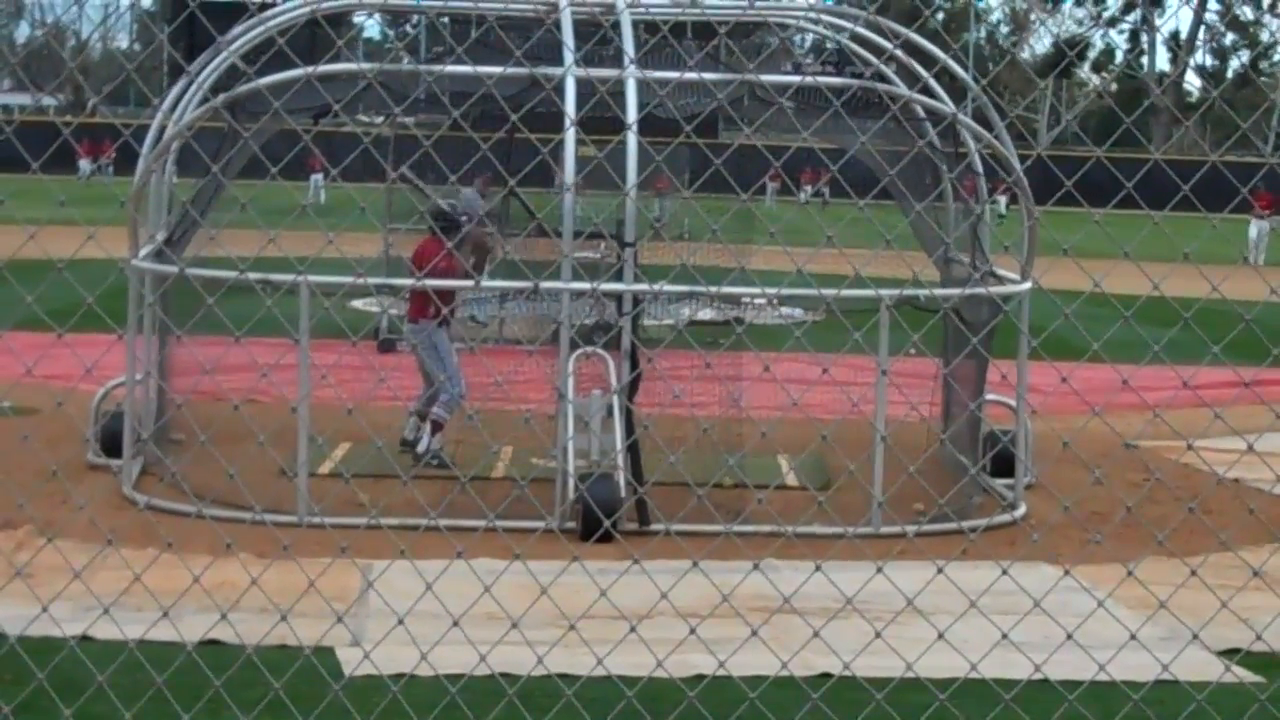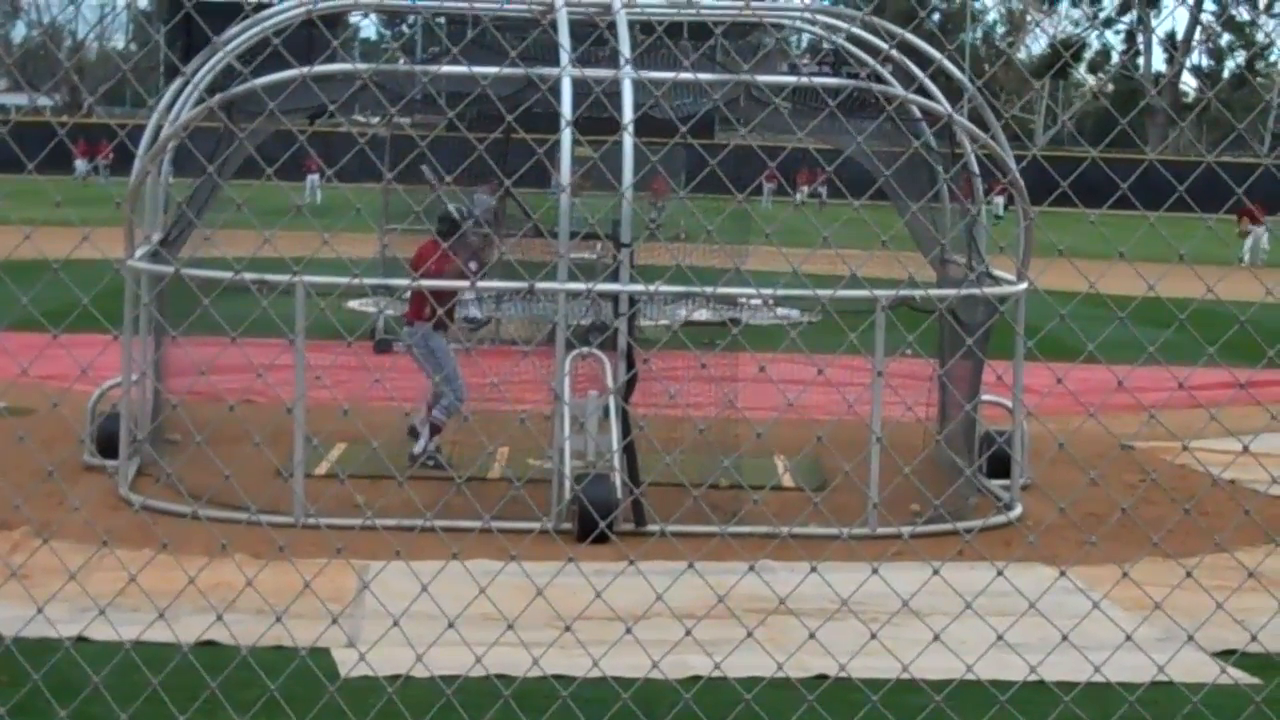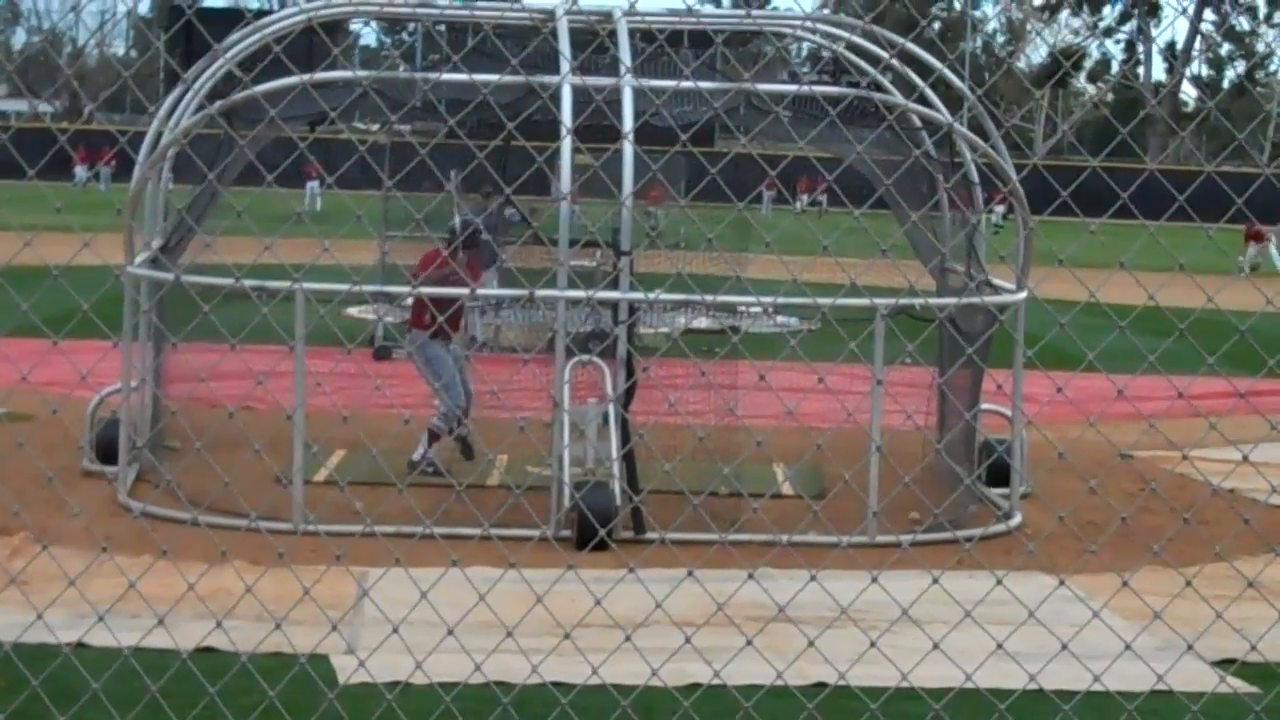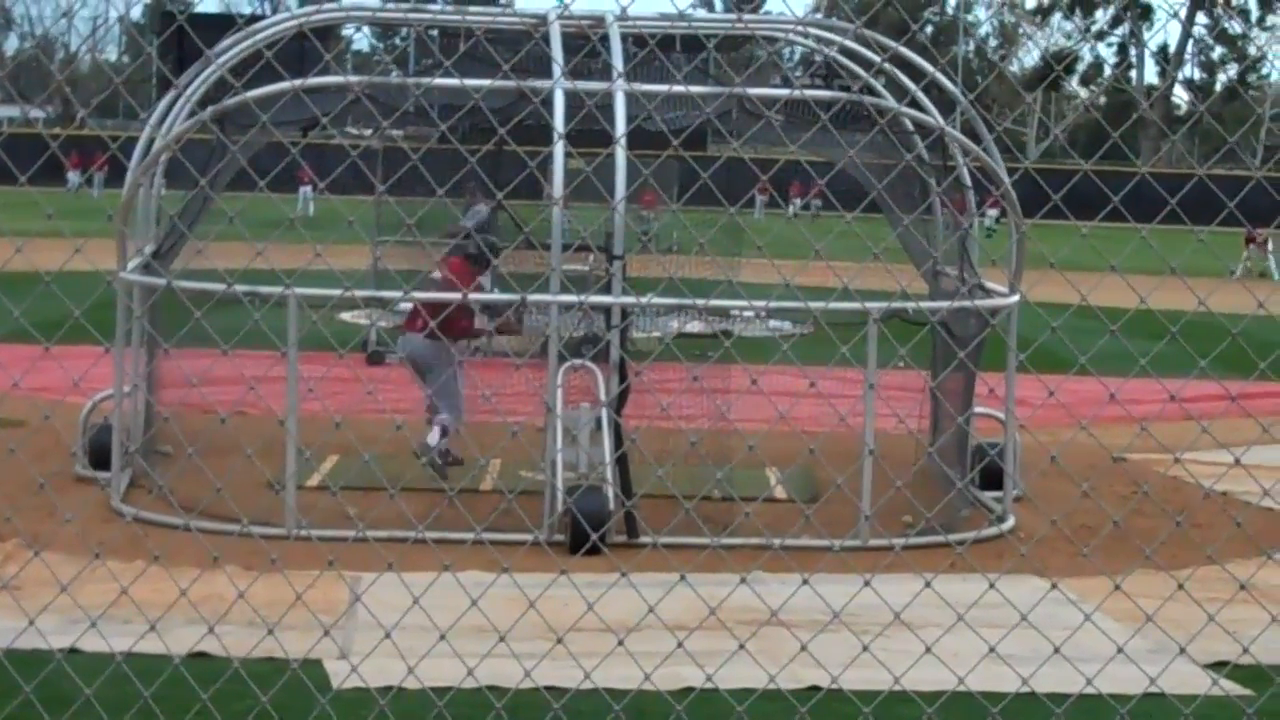
dt=0.4s
person 1, frame 1
left shoulder: (442, 248)
right shoulder: (431, 249)
left elbow: (469, 275)
right elbow: (454, 277)
left wrist: (480, 253)
right wrist: (468, 246)
left hip: (427, 326)
right hip: (427, 328)
left knee: (435, 385)
right knee: (454, 390)
left ankle: (411, 436)
right ankle: (427, 449)
person 1, frame 2
left shoulder: (450, 252)
right shoulder: (429, 250)
left elbow: (472, 278)
right elbow: (442, 279)
right wrist: (464, 254)
left hip: (436, 330)
right hip: (424, 331)
left knee: (444, 385)
right knee: (455, 394)
left ankle: (421, 426)
right ankle: (422, 451)
person 1, frame 3
left shoulder: (471, 262)
right shoulder: (436, 257)
left elbow: (476, 288)
right elbow: (419, 282)
left wrist: (459, 270)
right wrist: (449, 269)
left hip: (448, 339)
right hip: (425, 339)
left knee: (465, 396)
right knee: (452, 401)
left ankle: (460, 431)
right ankle: (420, 458)
person 1, frame 4
left shoulder: (453, 261)
right shoulder: (464, 276)
left hip: (409, 341)
right hip: (432, 343)
left knee: (436, 396)
right knee: (451, 408)
left ankle: (437, 448)
right ankle: (430, 447)
